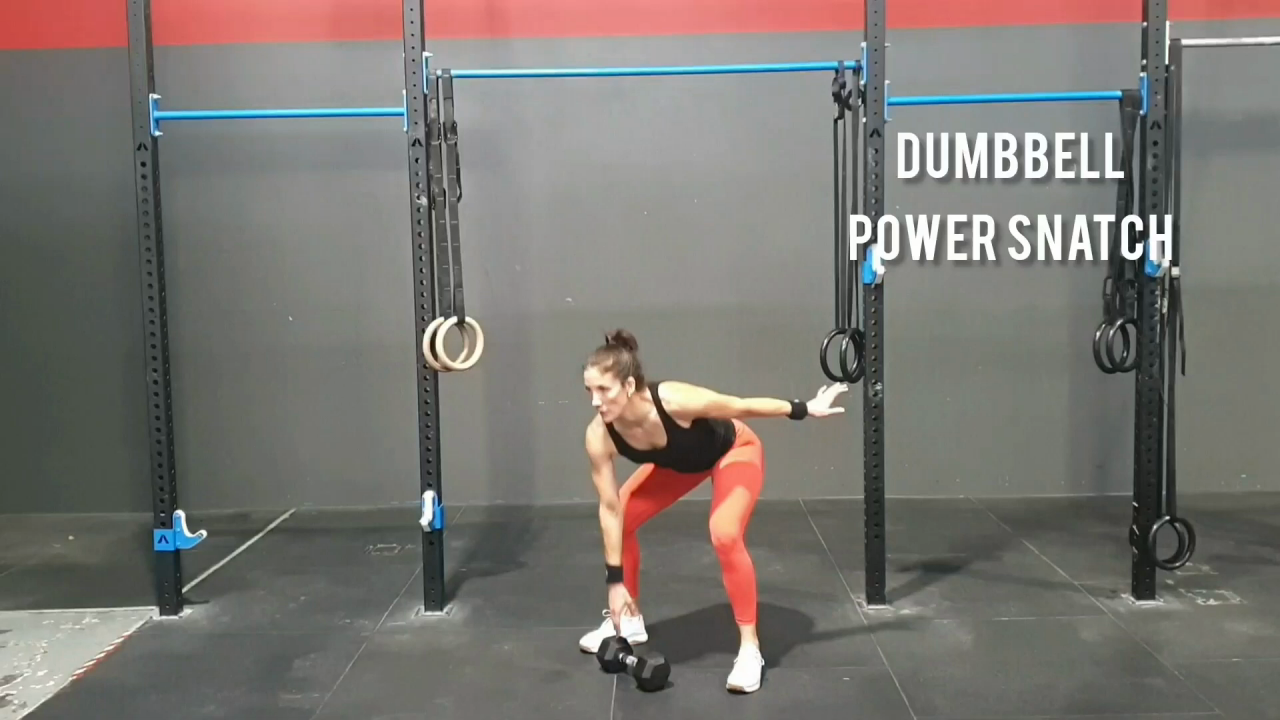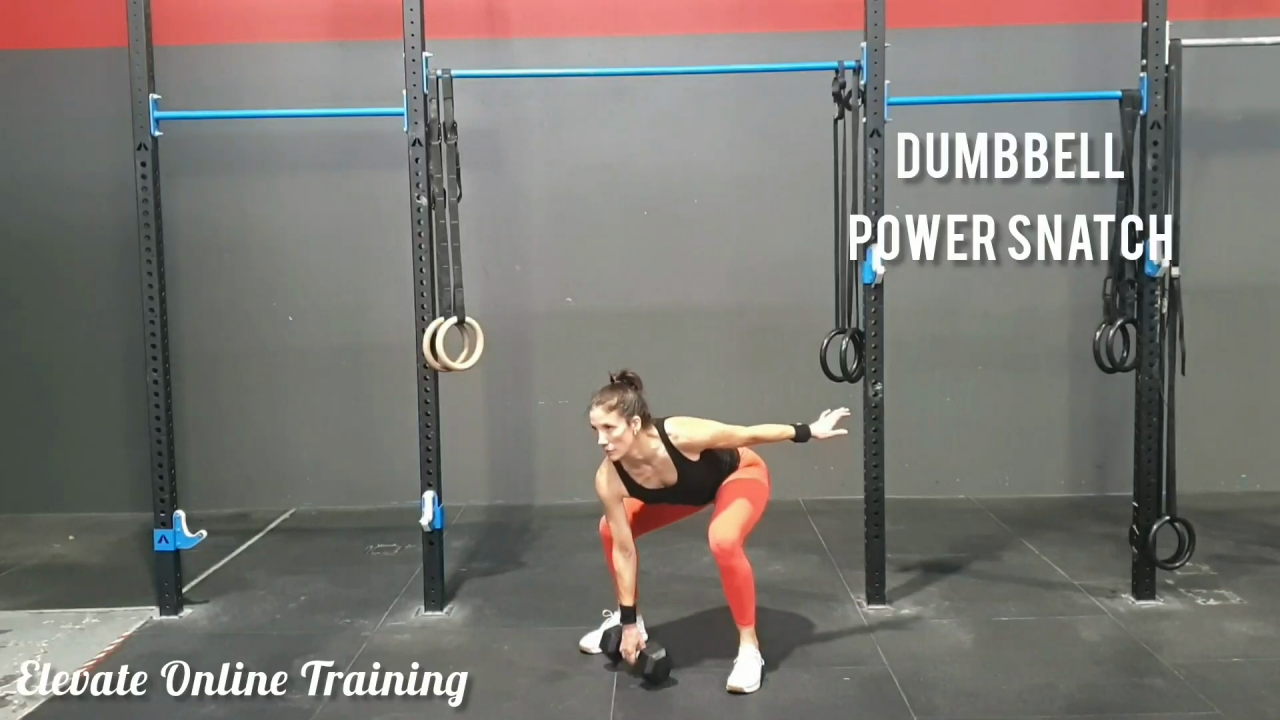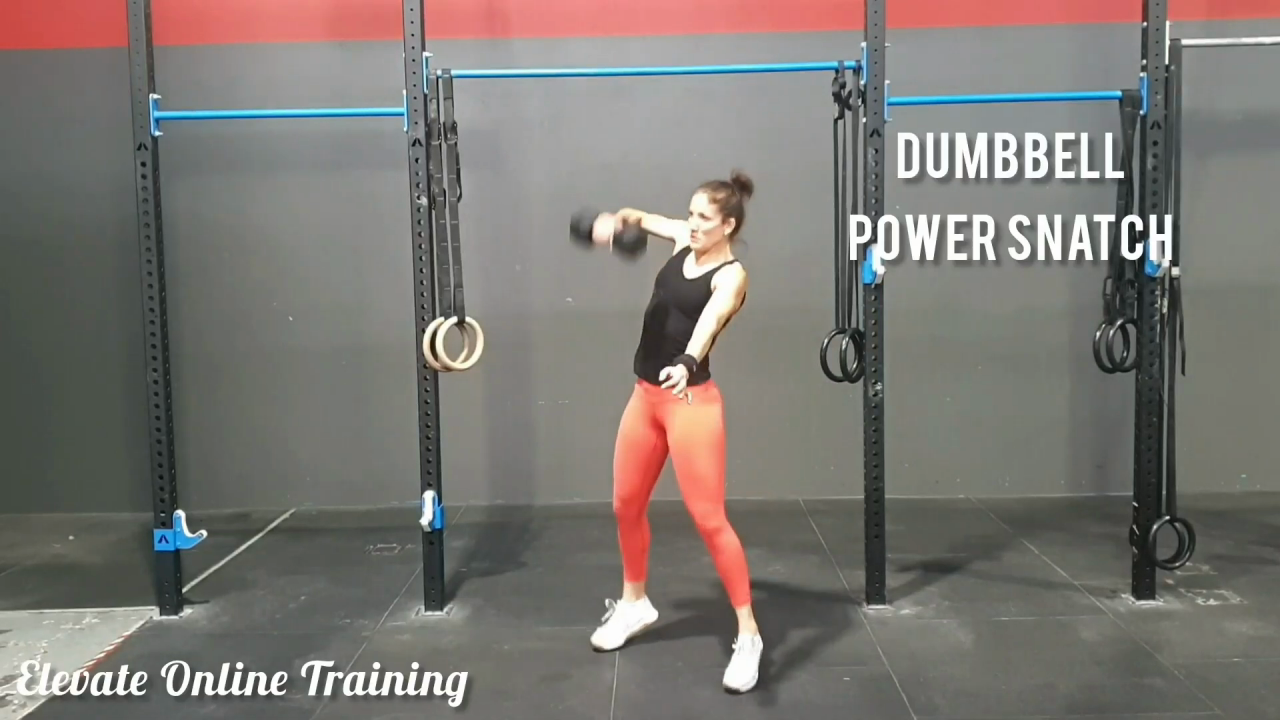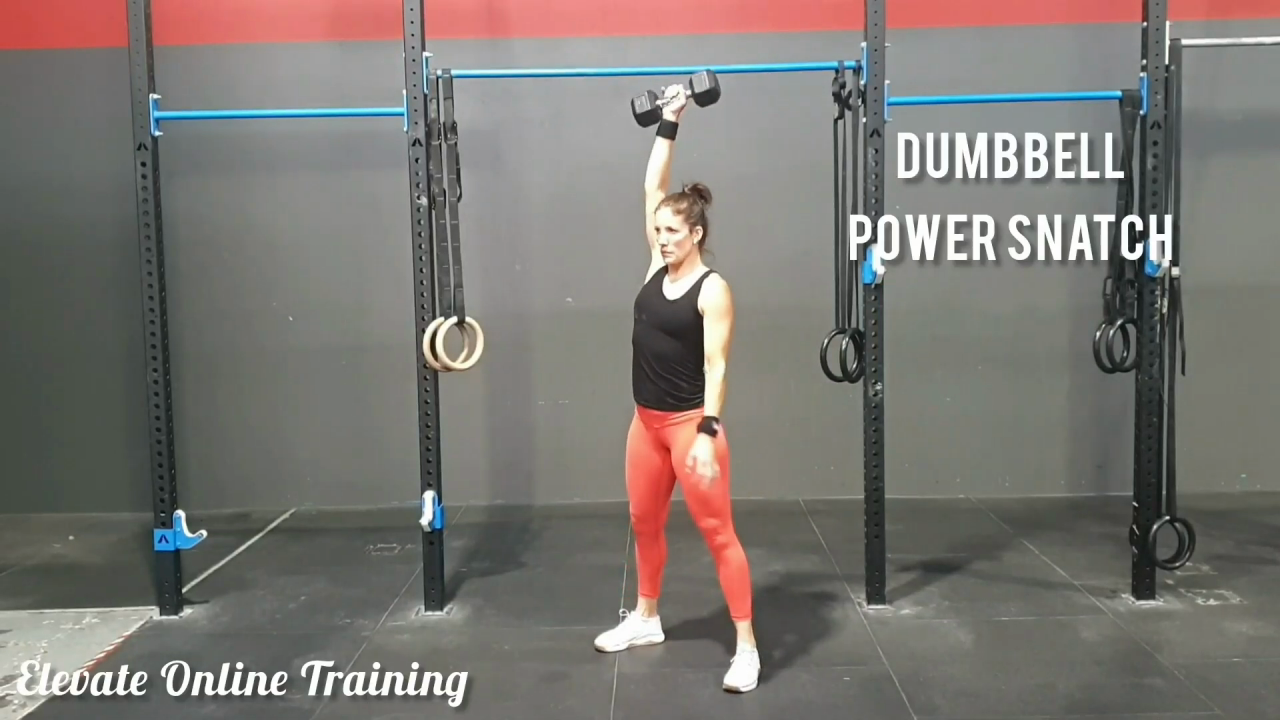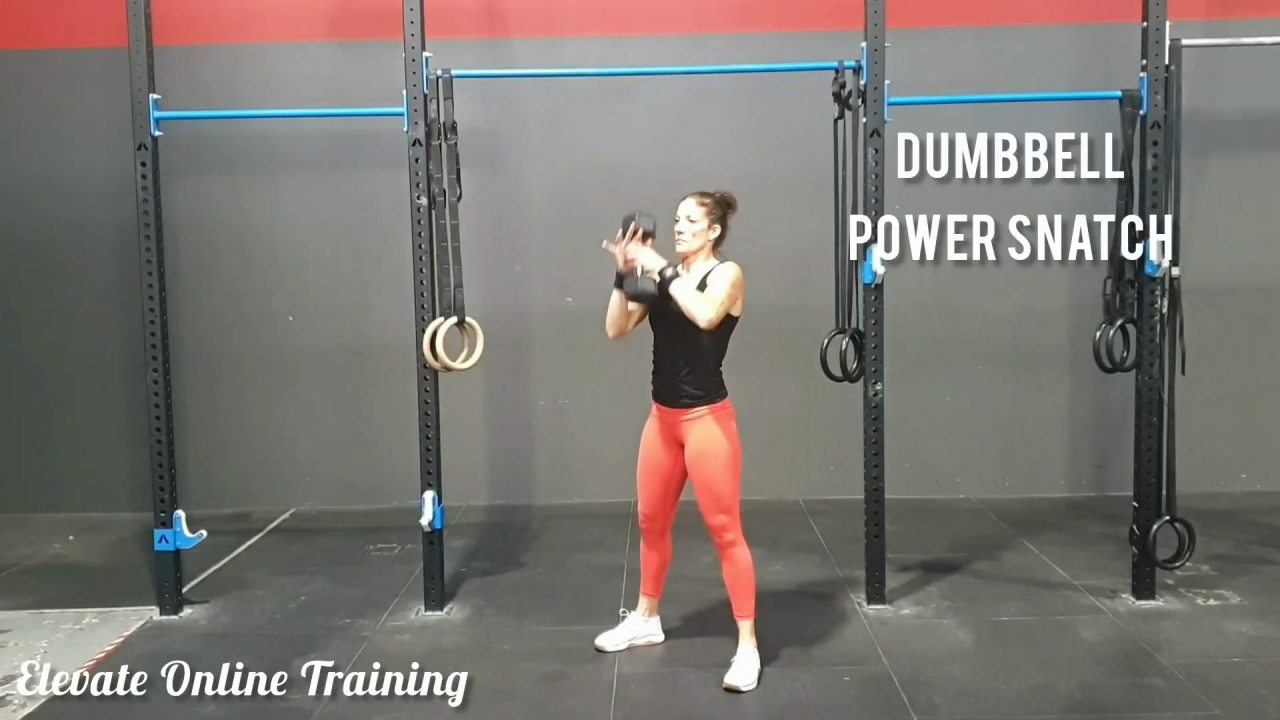
dt=0.7s
person 1, frame 1
left shoulder: (674, 401)
right shoulder: (599, 438)
left elbow: (742, 407)
right elbow: (610, 510)
left wrist: (805, 409)
right wrist: (614, 582)
left hip: (734, 449)
right hip: (680, 462)
left knee: (724, 534)
right knee: (624, 517)
left ankle: (750, 646)
right ankle: (630, 619)
person 1, frame 2
left shoulder: (681, 435)
right shoulder: (608, 478)
left elbow: (748, 435)
right elbow: (623, 548)
left wrist: (807, 431)
right wrist: (628, 621)
left hip: (741, 473)
right hip: (690, 491)
left knee: (723, 541)
right knee: (610, 529)
left ankle: (749, 647)
right ankle: (627, 618)
person 1, frame 3
left shoulder: (732, 275)
right shoulder: (681, 242)
left elbow: (709, 324)
right elbow: (634, 218)
left wrist: (685, 364)
right wrist: (612, 224)
left hip: (691, 406)
right hip: (646, 396)
left knee: (706, 518)
right knee: (626, 505)
left ankle: (748, 636)
right ankle: (635, 604)
person 1, frame 4
left shoulder: (713, 288)
right shoulder: (659, 265)
left elbow: (716, 367)
right elbow: (652, 187)
left wrist: (709, 435)
right wrist: (668, 124)
left hip: (690, 425)
right hip: (646, 423)
left knee: (718, 534)
right knee: (645, 524)
left ankle: (746, 646)
right ankle: (645, 619)
person 1, frame 5
left shoulder: (727, 274)
right shoulder: (663, 276)
left elbow: (704, 314)
right elbow: (617, 330)
left wrist: (659, 272)
right wrist: (626, 270)
left hip: (709, 420)
right hip: (662, 419)
left knee: (725, 530)
right knee: (652, 522)
left ankle: (748, 647)
right ankle: (645, 619)
